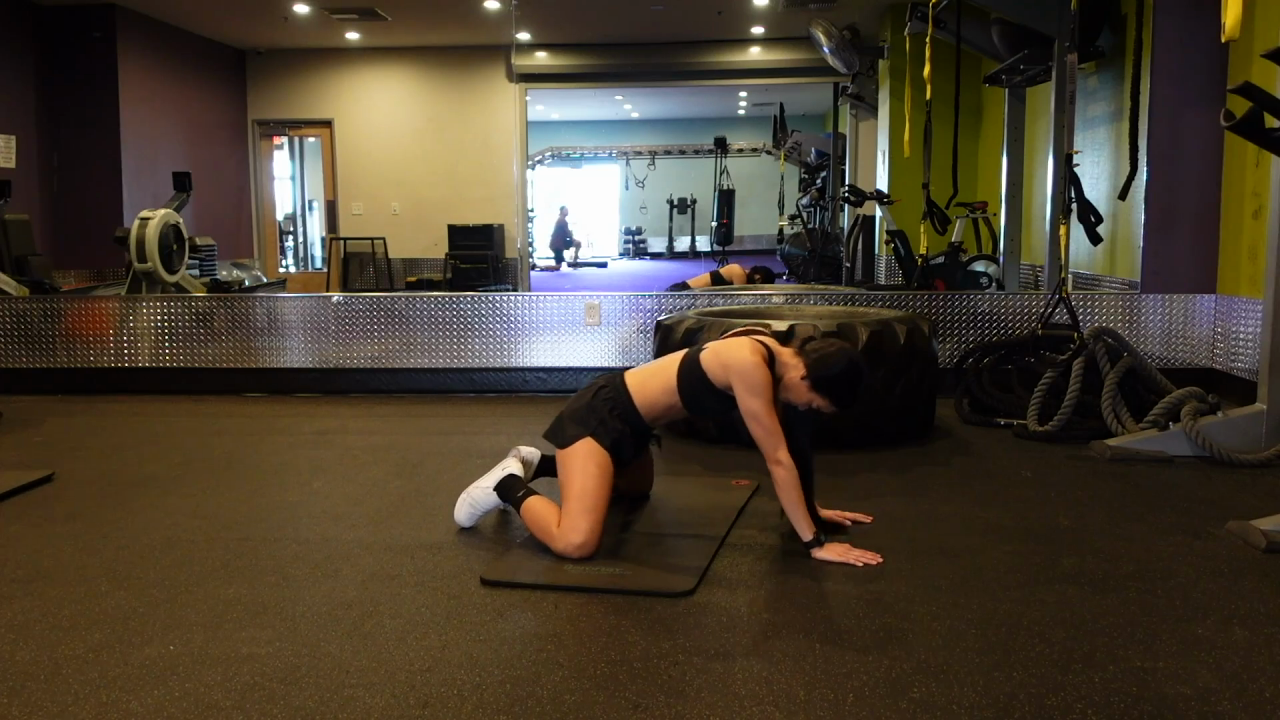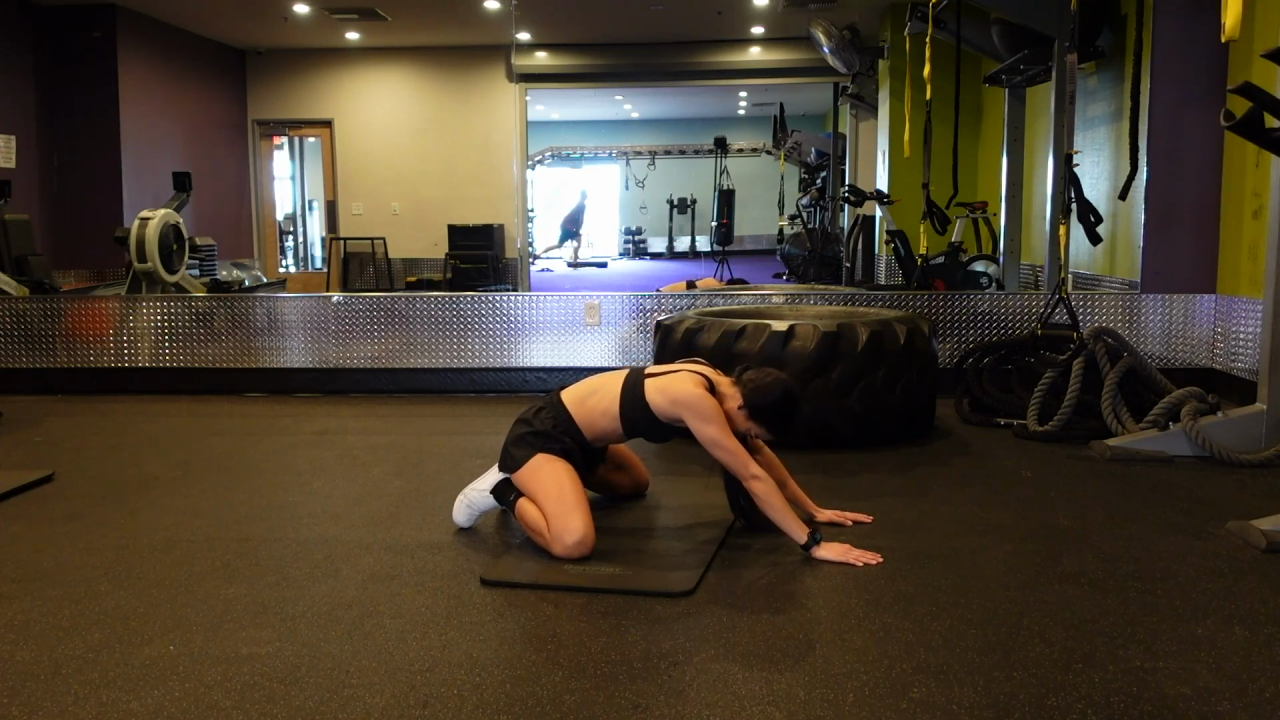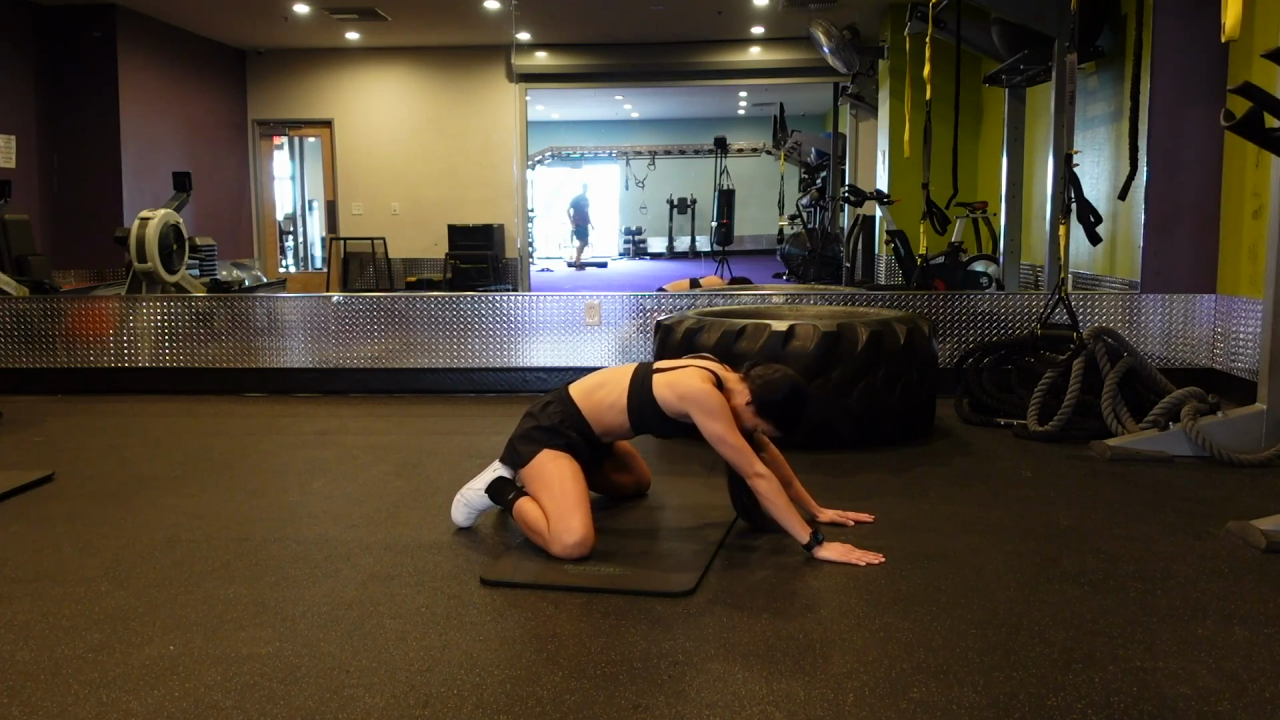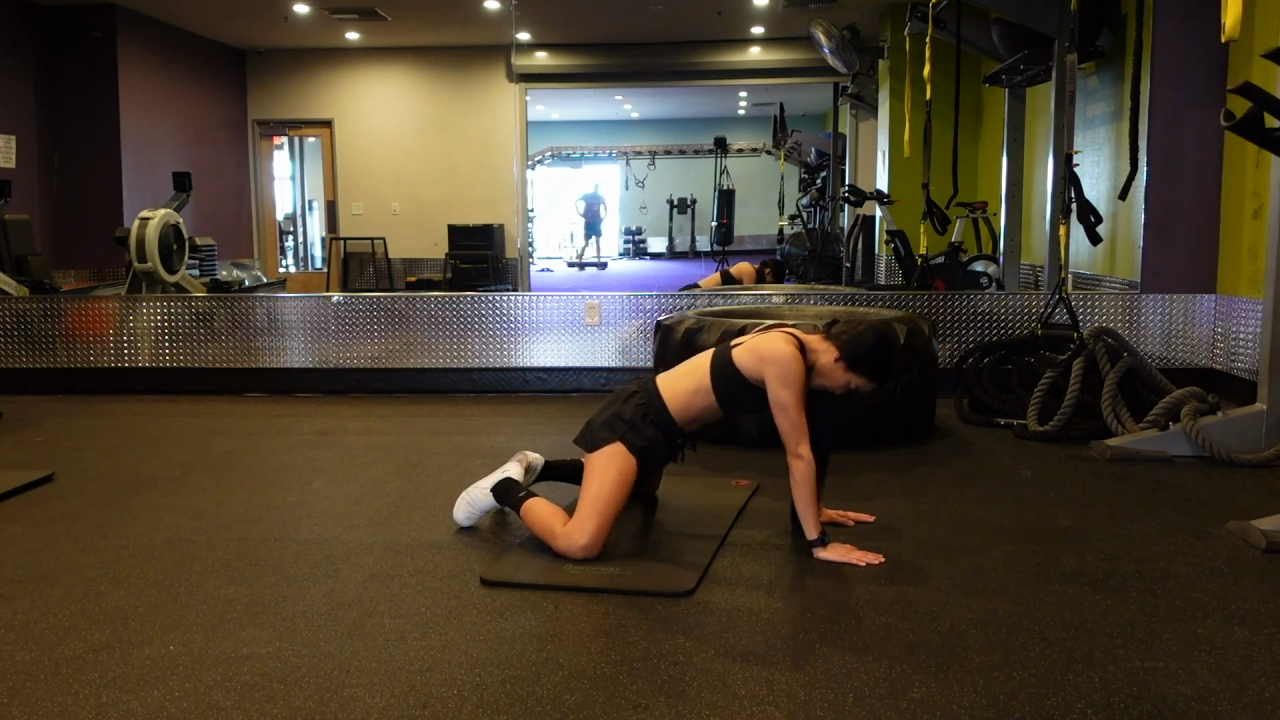
dt=0.7s
person 1, frame 1
left shoulder: (780, 360)
right shoulder: (750, 365)
left elbow: (786, 446)
right elbow: (778, 459)
left wrist: (814, 510)
right wrist: (815, 542)
left hip: (629, 419)
right hip: (600, 417)
left knee: (636, 489)
right knee: (575, 544)
left ankle: (537, 463)
right ankle: (509, 486)
person 1, frame 2
left shoulder: (719, 385)
right shoulder: (694, 398)
left elbow: (762, 455)
right elbow: (753, 476)
left wrist: (813, 510)
right wrist: (812, 543)
left hip: (578, 435)
right hip: (542, 435)
left knee: (635, 485)
right knee: (574, 543)
left ankle: (532, 480)
right ankle: (506, 491)
person 1, frame 3
left shoulder: (727, 381)
right shoulder: (704, 395)
left elbow: (767, 453)
right elbow: (758, 475)
left wrist: (816, 509)
right wrist: (815, 543)
left hip: (587, 432)
right hip: (550, 430)
left knee: (637, 485)
right knee: (573, 544)
left ankle: (535, 477)
right ankle: (504, 490)
person 1, frame 4
left shoulder: (796, 348)
right shoulder: (786, 357)
left elbow: (804, 446)
right elbow: (799, 454)
left wrist: (816, 509)
right wrist: (817, 541)
left hip: (656, 422)
right hip: (635, 420)
left knee: (639, 489)
right knee: (579, 544)
left ankle: (540, 466)
right ankle: (507, 489)
